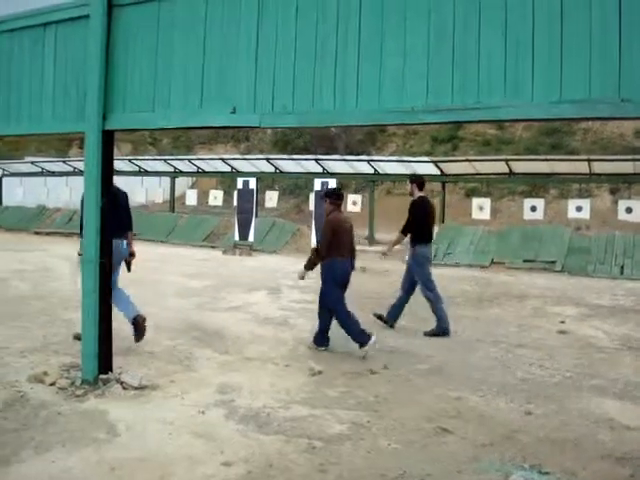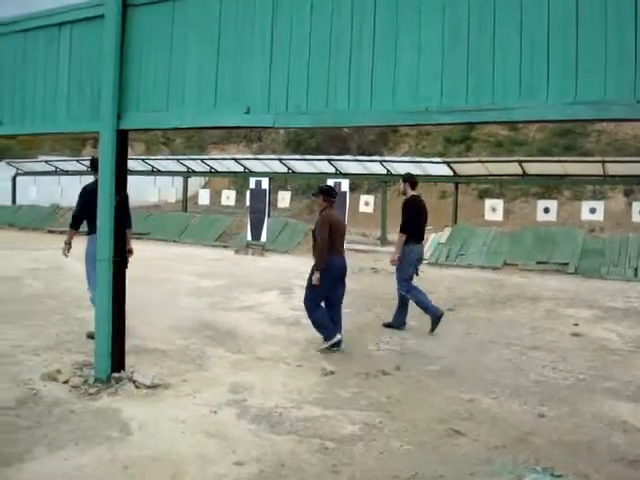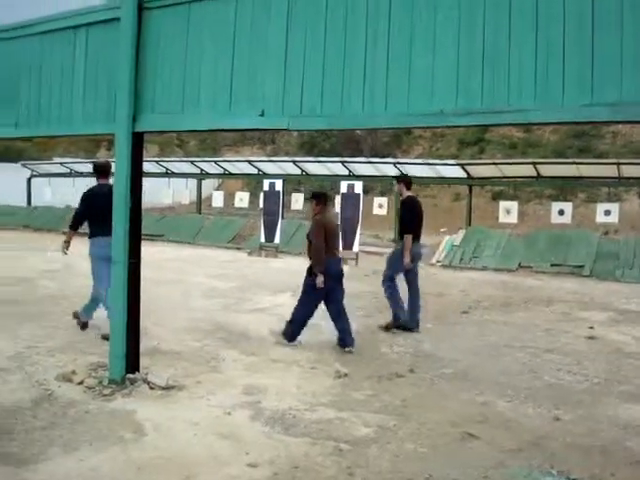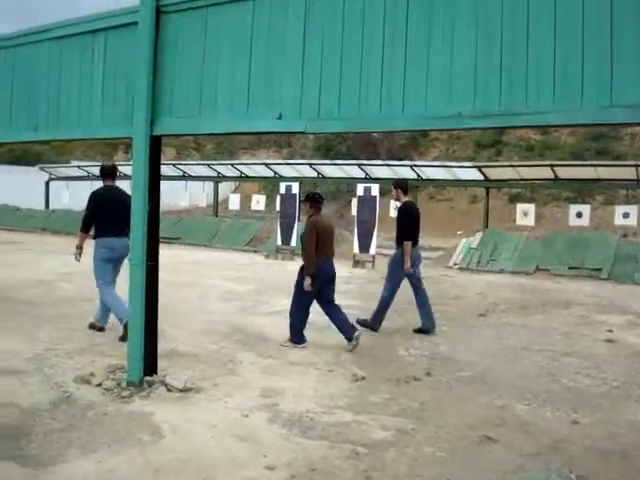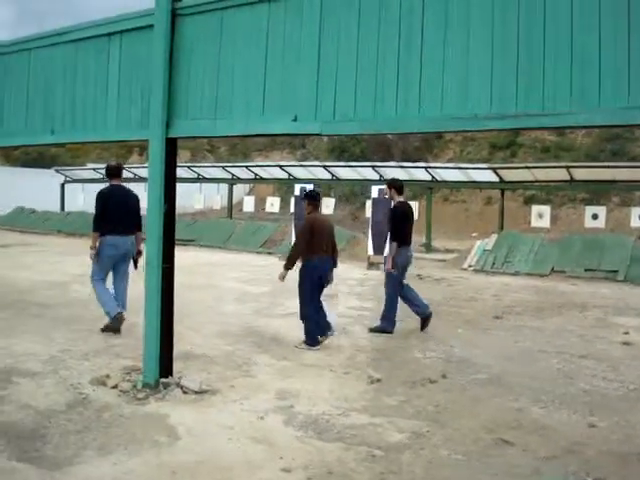
dt=0.2s
person 1, frame 1
right shoulder: (121, 194)
right elbow: (128, 224)
left wrist: (82, 251)
right wrist: (130, 247)
right hip: (118, 245)
right knee: (112, 288)
right ankle: (135, 316)
person 1, frame 2
left shoulder: (88, 190)
left elbow: (77, 217)
right elbow: (127, 220)
left wrist: (68, 242)
right wrist: (128, 244)
left hip: (97, 240)
left knee: (96, 286)
person 1, frame 3
left shoulder: (91, 194)
left elbow: (78, 219)
left wrist: (67, 240)
left hip: (100, 243)
left knee: (104, 286)
right knee: (100, 282)
right ankle: (84, 316)
person 1, frame 4
left shoulder: (97, 195)
right shoulder: (126, 197)
left elbow: (87, 223)
right elbow: (132, 224)
left wrist: (79, 246)
right wrist: (130, 246)
left hip: (104, 244)
right hip: (123, 243)
left knee: (104, 286)
right knee: (108, 284)
left ankle: (127, 320)
right ankle: (100, 322)
person 1, frame 5
left shoulder: (104, 194)
right shoulder: (132, 196)
left elbow: (97, 222)
right elbow: (138, 224)
left wrist: (94, 246)
right wrist: (138, 246)
left hip: (109, 242)
right hip: (128, 242)
left knee: (97, 280)
right knee: (121, 283)
left ankle: (115, 313)
right ankle: (116, 321)
person 2, frame 1
left shoulder: (330, 220)
right shoulder: (346, 221)
left elbow: (320, 248)
right elbow: (352, 248)
left wrist: (306, 268)
right wrist: (349, 269)
left hip: (332, 267)
right hip: (344, 265)
left knee: (339, 308)
right knee: (326, 305)
left ankle: (364, 339)
right ankle: (320, 341)
person 2, frame 2
left shoulder: (324, 217)
right shoulder: (338, 218)
left elbow: (322, 245)
left wrist: (317, 270)
left hip: (326, 265)
right hip: (340, 263)
left knee: (312, 303)
right knee: (334, 304)
left ankle: (330, 334)
right ankle: (334, 341)
person 2, frame 3
left shoulder: (318, 221)
right shoulder: (331, 221)
left elbow: (318, 248)
left wrist: (319, 273)
left hip: (323, 268)
right hip: (336, 265)
left knee: (305, 305)
right knee: (337, 306)
left ankle: (289, 336)
right ankle: (347, 342)
person 2, frame 4
left shoulder: (312, 223)
right shoulder: (328, 223)
left elbow: (309, 251)
left wrist: (307, 276)
left hip: (315, 269)
right hip: (328, 267)
left knee: (299, 305)
right knee: (329, 304)
left ankle: (296, 339)
right ankle: (351, 332)
person 2, frame 5
left shoulder: (309, 221)
right shoulder: (327, 222)
left elbow: (298, 247)
right elbow: (333, 247)
left wrist: (286, 268)
right wrist: (331, 269)
left hip: (311, 265)
right hip: (325, 264)
left knee: (308, 304)
right knee: (313, 300)
left ankle: (311, 342)
right ankle: (325, 329)
person 3, frame 1
left shoulder: (416, 204)
right shoulder: (428, 203)
left elbow: (407, 229)
left wrist: (390, 246)
left hip: (419, 250)
right hip: (425, 248)
left knee: (428, 289)
right knee: (407, 286)
left ankle: (442, 327)
right ankle: (390, 318)
person 3, frame 2
left shoulder: (409, 202)
right shoulder: (421, 202)
left elbow: (404, 229)
left wrist: (396, 252)
left hip: (409, 248)
right hip: (418, 247)
left knee: (404, 285)
right knee: (405, 284)
left ankle: (434, 311)
right ankle: (398, 321)
person 3, frame 3
left shoulder: (406, 202)
right shoulder: (416, 202)
left elbow: (408, 230)
left wrist: (406, 254)
left hip: (405, 248)
right hip: (416, 248)
left knee: (388, 281)
right knee: (412, 286)
left ankle: (400, 316)
right ankle: (412, 322)
person 3, frame 4
left shoulder: (404, 209)
right shoulder: (414, 207)
left elbow: (406, 236)
left wrist: (407, 259)
left hip: (404, 253)
right hip: (415, 252)
left knee: (389, 289)
right knee: (418, 289)
left ankle: (374, 322)
right ankle: (428, 325)
person 3, frame 5
left shoulder: (396, 209)
right shoulder: (407, 207)
left elbow: (394, 236)
left wrist: (389, 259)
left hip: (398, 252)
right hip: (406, 251)
left knee: (391, 289)
right knee: (400, 286)
left ankle: (387, 324)
right ankle: (423, 311)
